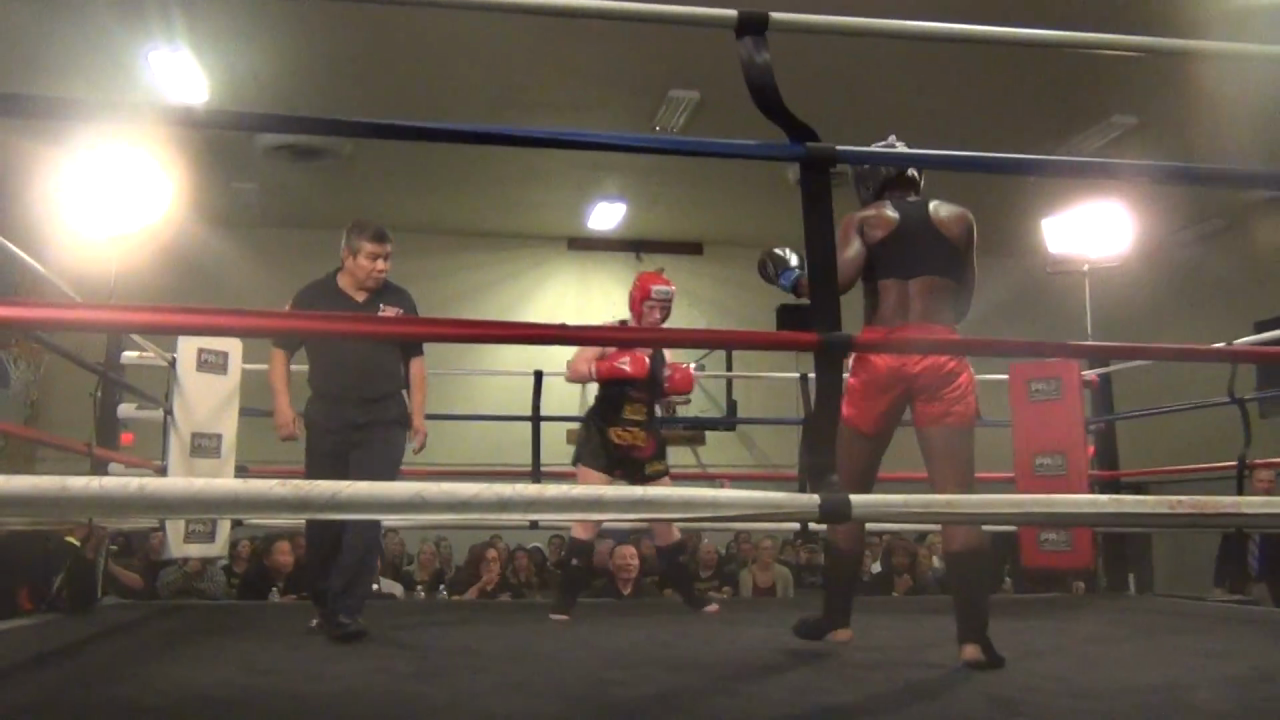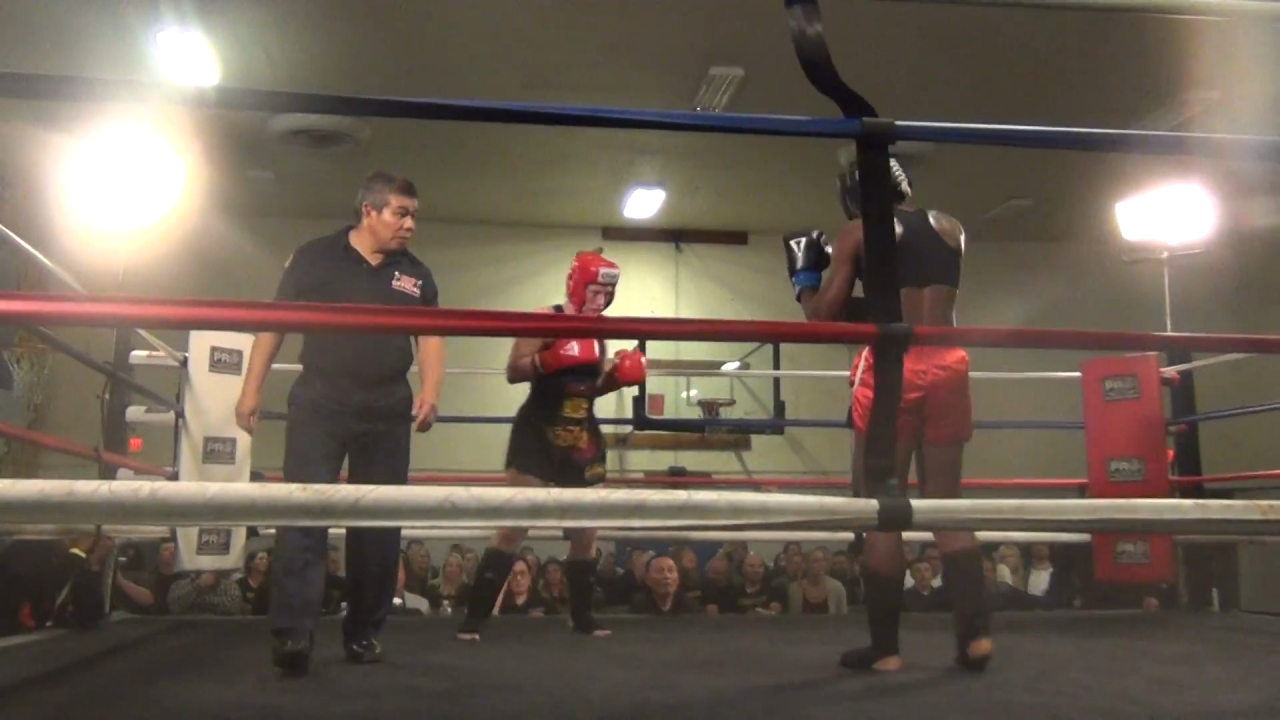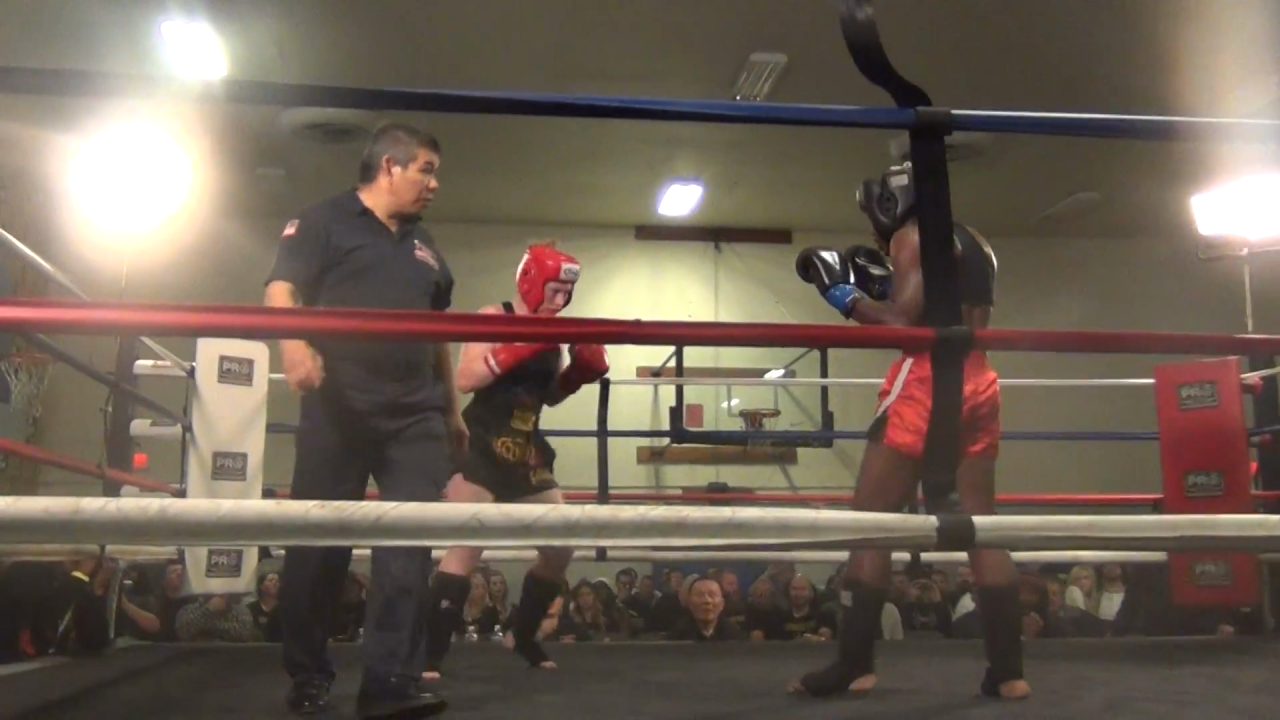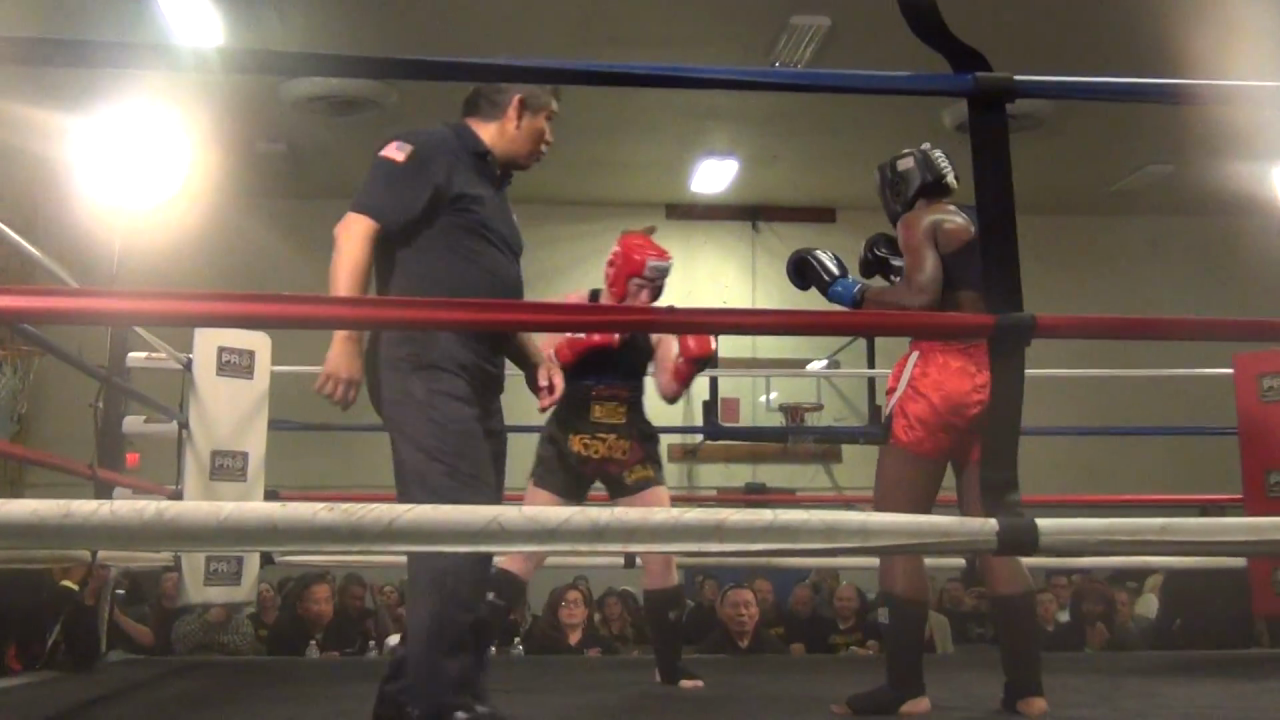
dt=0.5s
person 1, frame 1
left shoulder: (864, 220)
right shoulder: (959, 219)
left elbow: (834, 281)
right elbow: (961, 304)
left wrist: (788, 274)
left hip: (881, 358)
right hip: (942, 359)
left knee: (851, 491)
right knee: (955, 498)
left ankle: (835, 617)
right ankle: (974, 637)
person 1, frame 2
left shoulder: (858, 233)
right shoulder: (950, 228)
left elbow: (823, 312)
left wrist: (803, 276)
right hip: (948, 364)
right knee: (943, 502)
left ankle: (884, 646)
right ankle: (974, 630)
person 1, frame 3
left shoulder: (911, 239)
right shoulder: (979, 245)
left elbow: (903, 321)
left wrist: (844, 294)
right wrist: (883, 283)
left hip: (924, 382)
right hip: (978, 384)
left ankle: (854, 664)
right ankle: (1007, 670)
person 1, frame 4
left shoulder: (920, 221)
left elbow: (922, 298)
left wrist: (848, 290)
right wrist: (899, 272)
left hip: (937, 375)
right hip: (990, 377)
person 2, frame 1
left shoulder: (400, 302)
right shoulder: (311, 298)
left elbow: (414, 360)
right elbow: (282, 352)
left wrist: (417, 414)
right wrist: (283, 405)
left hip: (382, 421)
right hip: (327, 421)
right knee: (324, 516)
left ankle: (346, 609)
right ankle: (326, 605)
person 2, frame 2
left shoulder: (415, 275)
right shoulder: (313, 258)
left elbow: (430, 337)
right elbow: (274, 322)
left wrist: (430, 390)
right wrist: (252, 388)
left hip: (386, 411)
right hip: (319, 404)
left knee: (378, 525)
left ankle: (363, 629)
right ankle: (292, 633)
person 2, frame 3
left shoulder: (425, 247)
right shoulder: (324, 221)
right elbow: (280, 292)
left wrist: (452, 408)
right wrist: (293, 344)
left hip: (416, 410)
right hip: (340, 404)
left knee: (412, 540)
right knee: (320, 540)
person 2, frame 4
left shoulder: (493, 189)
right shoulder: (427, 151)
right elbow: (355, 231)
left wrist: (534, 358)
right wrist: (347, 337)
left hip: (477, 376)
right hip: (426, 364)
person 3, frame 1
left shoulder: (661, 344)
right elbow: (573, 371)
left wrist: (676, 387)
right wrist: (610, 368)
left hip: (645, 437)
right hip: (603, 434)
left knee: (665, 519)
right knee: (589, 518)
left ankle: (690, 594)
right ankle: (565, 597)
person 3, frame 2
right shoulder: (545, 319)
right elbow: (513, 372)
left wrist: (621, 374)
right wrist: (552, 358)
left hip: (583, 438)
right hip: (537, 432)
left knee: (586, 533)
right knee: (514, 527)
left ankle: (583, 616)
right ankle: (474, 616)
person 3, frame 3
right shoulder: (494, 318)
left elbow: (553, 393)
right elbow: (464, 379)
left wrist: (583, 370)
right wrist: (516, 350)
left hip: (525, 450)
right hip: (478, 444)
left knee: (560, 546)
right knee: (465, 544)
left ankle: (524, 632)
right ankle: (432, 654)
person 3, frame 4
right shoulder: (577, 306)
left elbow: (669, 390)
left wrist: (691, 361)
right wrist: (581, 341)
left hip: (630, 445)
right hip: (569, 443)
left knee: (660, 553)
right knee: (526, 546)
left ankle: (672, 665)
